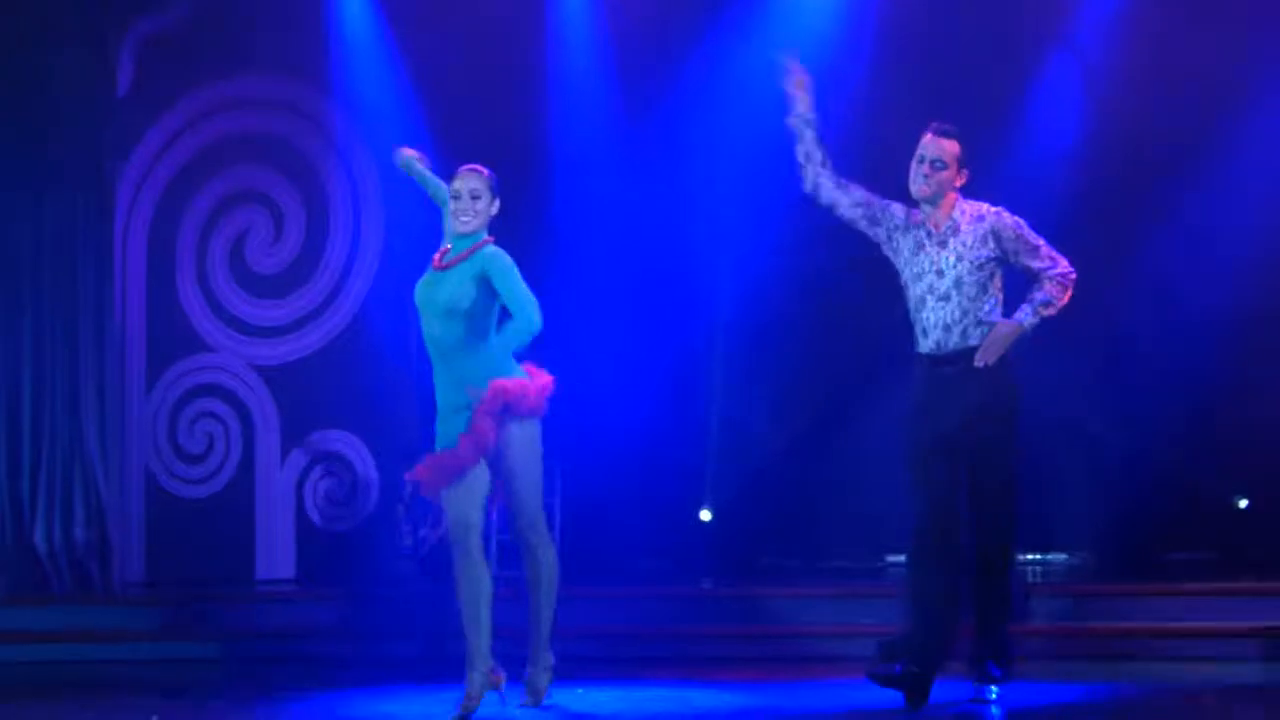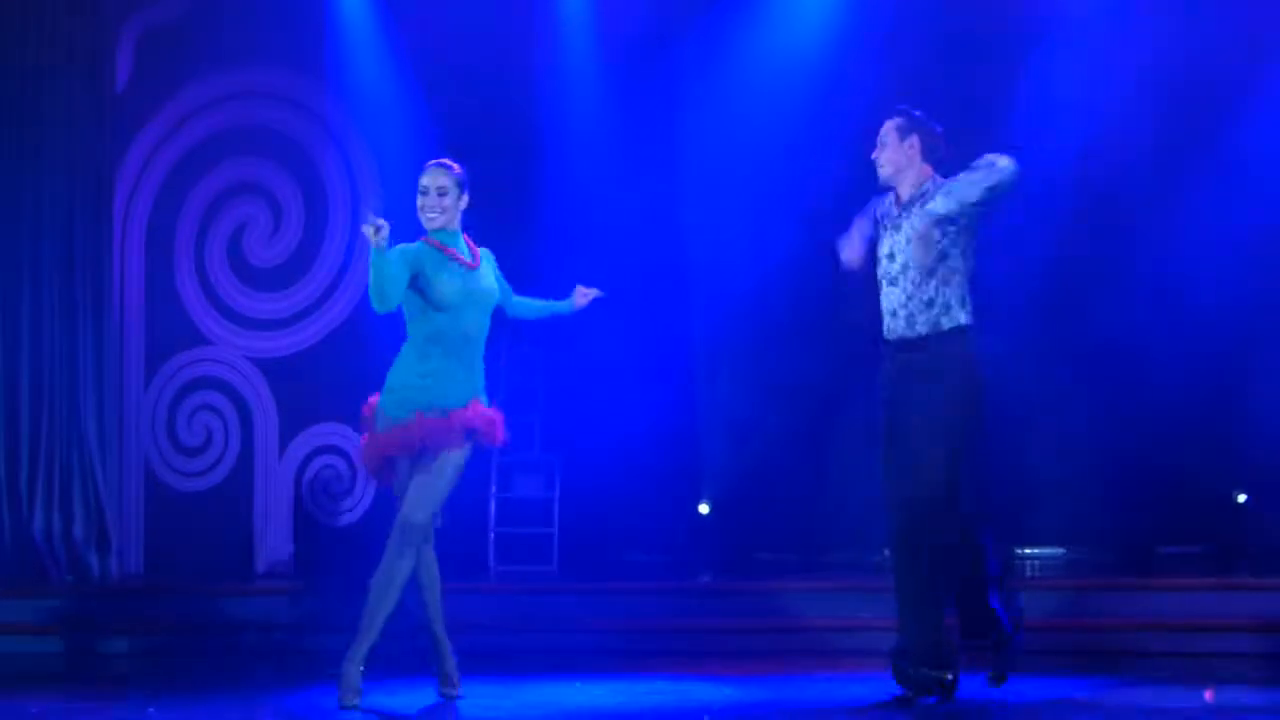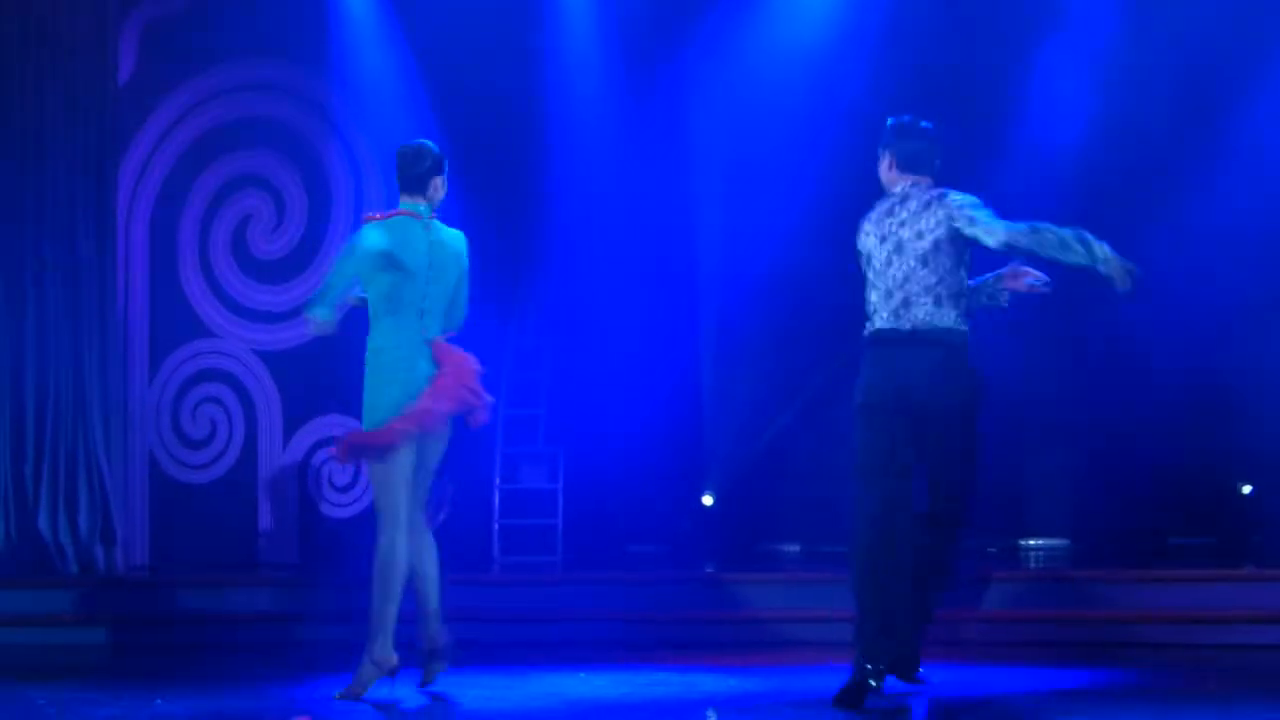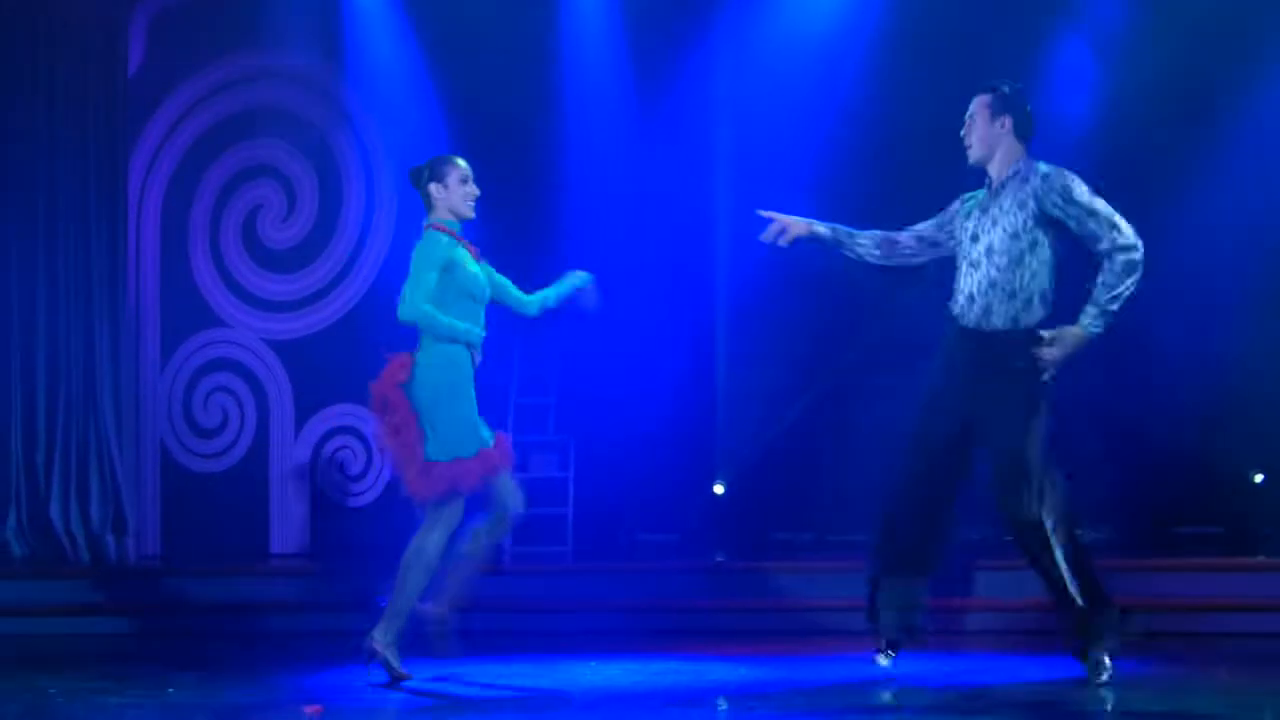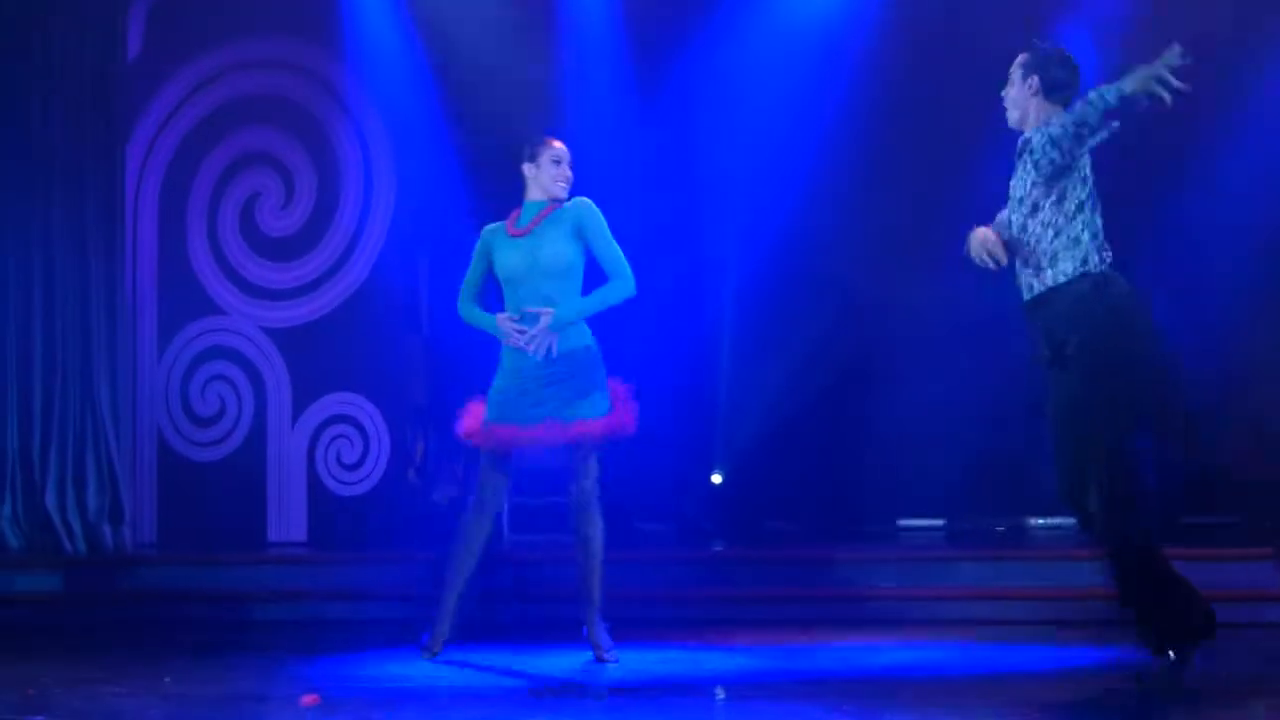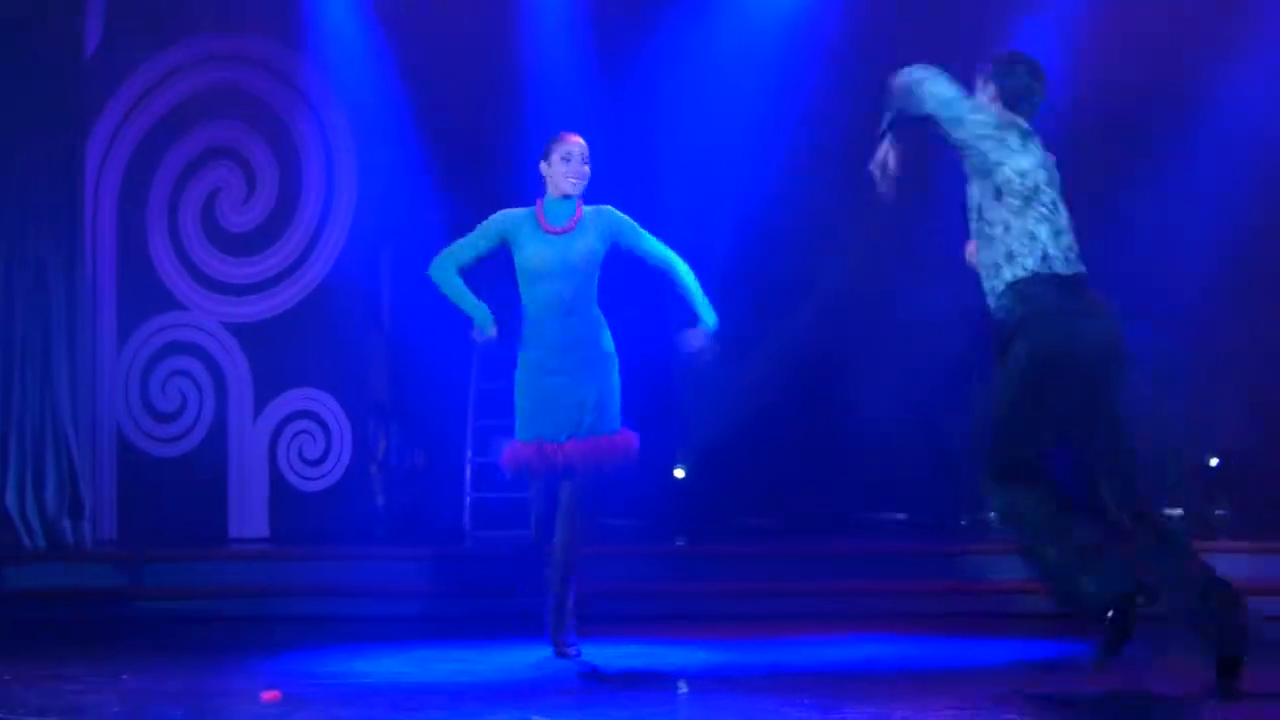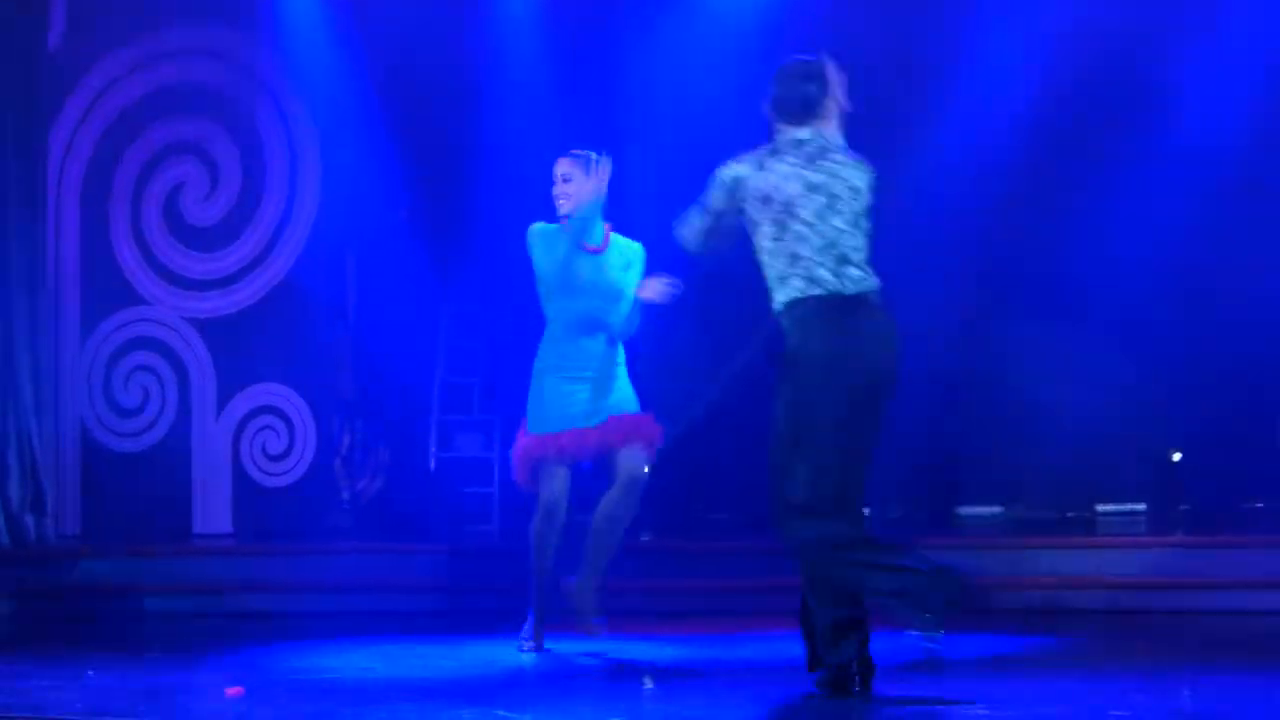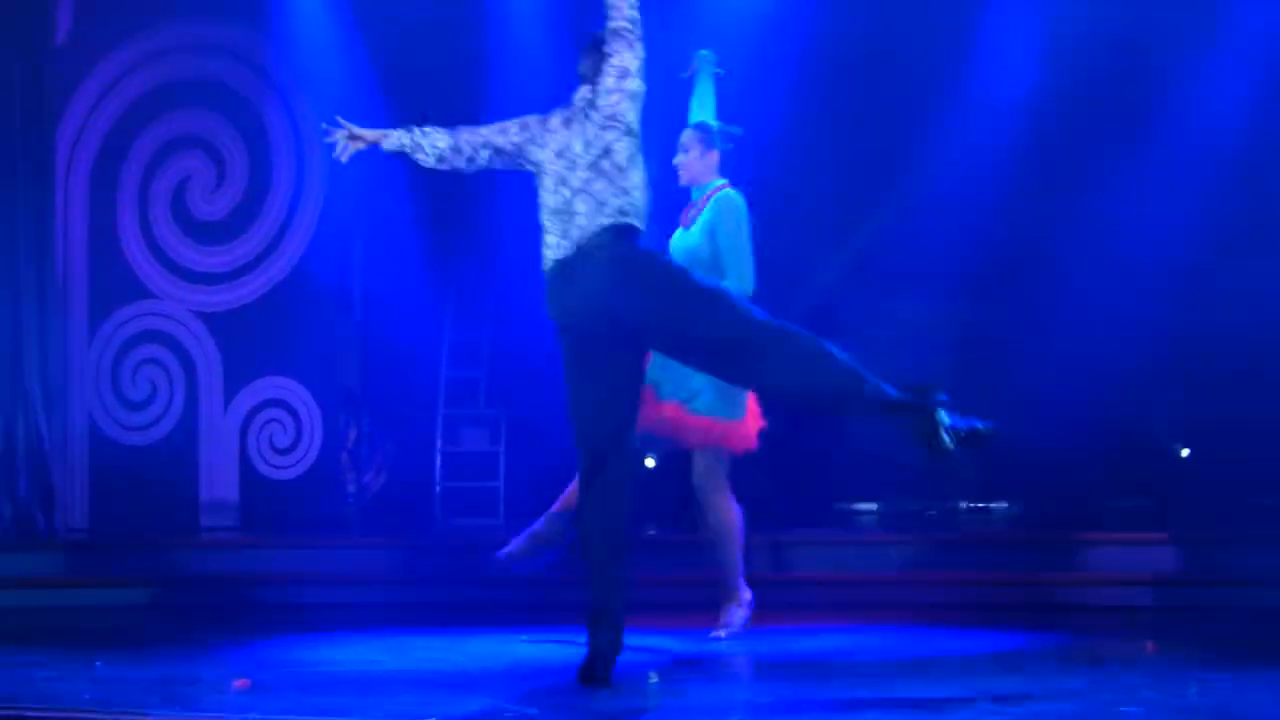
dt=0.4s
person 1, frame 1
left shoulder: (992, 222)
right shoulder: (893, 225)
left elbow: (1059, 274)
right elbow: (820, 185)
left wrist: (1016, 324)
right wrist: (802, 113)
left hip: (984, 381)
right hip: (932, 384)
left knee: (991, 523)
right knee: (935, 523)
left ankle: (990, 658)
right ankle: (919, 657)
person 1, frame 2
left shoulder: (948, 196)
right shoulder: (894, 204)
left elbow: (1000, 168)
left wrist: (941, 191)
right wrist: (860, 232)
left hip: (945, 365)
right hip: (902, 369)
left knee: (943, 503)
right knee: (909, 511)
left ankle: (988, 620)
right ankle: (928, 661)
person 1, frame 3
left shoulder: (875, 225)
right shoulder: (948, 207)
right elbow: (1008, 234)
right wrist: (1099, 253)
left hip: (883, 372)
right hip: (942, 370)
left knee: (881, 519)
right knee: (942, 514)
left ankle: (876, 665)
right ankle: (891, 658)
person 1, frame 4
left shoulder: (1050, 185)
right shoulder: (972, 207)
left elbow: (1127, 249)
right elbow: (902, 246)
left wrist: (1088, 326)
right wrist: (818, 230)
left hip: (1017, 365)
right hip: (964, 358)
left knee: (1033, 507)
right knee: (920, 491)
left ankle: (1092, 630)
right ankle: (895, 622)
person 1, frame 5
left shoulder: (1048, 143)
right shoulder: (1035, 161)
left elbow: (1076, 121)
right elbow: (1014, 232)
left wrist: (1129, 88)
right wrist: (985, 234)
left hip: (1088, 323)
right hip: (1089, 322)
left knee: (1094, 479)
left ankle: (1175, 621)
person 1, frame 6
left shoulder: (990, 139)
right shoulder: (1031, 154)
left elbow: (925, 87)
left wrist: (890, 131)
left hip: (1046, 330)
right hip: (1083, 323)
left knee: (1010, 477)
right knee: (1118, 485)
left ankle: (1110, 591)
right ankle: (1215, 621)
person 1, frame 7
left shoulder: (744, 173)
right shoulder: (855, 169)
left elbow: (693, 236)
right wrist: (835, 120)
left hip: (819, 342)
right hip: (870, 332)
left knee: (812, 506)
right knee: (830, 498)
right ankle: (840, 656)
person 1, frame 8
left shoulder: (539, 131)
right shoulder: (613, 109)
left elbow: (453, 144)
left wrist: (379, 137)
left hip: (576, 302)
right hip: (622, 273)
left knee: (604, 474)
right knee: (765, 345)
left ankle: (602, 641)
right ankle: (915, 412)
person 2, frame 1
left shoulder: (492, 260)
right shoulder: (445, 256)
left elbow: (531, 316)
right elbow: (450, 211)
left wrist: (482, 359)
right wrist: (420, 172)
left hip: (504, 401)
right hip: (457, 412)
left knee: (530, 529)
right knee: (463, 536)
left ankle: (539, 658)
right ankle: (480, 666)
person 2, frame 2
left shoulder: (483, 260)
right shoulder: (405, 257)
left elbow: (509, 304)
right elbow: (384, 302)
left wrist: (566, 305)
right wrist: (376, 252)
left hip: (459, 410)
right hip: (405, 404)
left knee: (410, 530)
right knee: (414, 533)
left ankle: (355, 659)
right ankle: (440, 648)
person 2, frame 3
left shoulder: (377, 234)
right shoulder: (455, 241)
left elbow: (354, 264)
left wrist: (323, 307)
left hip: (397, 386)
right hip: (436, 385)
left knee: (394, 518)
right knee: (411, 517)
left ankle: (380, 649)
right ankle: (430, 632)
person 2, frame 4
left shoulder: (466, 254)
right shoulder: (432, 246)
left elbow: (524, 305)
right elbow: (409, 309)
left wrist: (571, 284)
right wrist: (467, 335)
left hip: (448, 395)
right hip: (440, 392)
left knee: (508, 506)
right knee: (447, 515)
left ankle: (435, 607)
right ankle: (387, 631)
person 2, frame 5
left shoulder: (581, 214)
right shoulder: (492, 237)
left elbow: (625, 283)
right elbow: (466, 304)
left wrist: (562, 317)
right wrist: (496, 324)
left hip: (577, 368)
right hip: (517, 376)
left knee: (585, 493)
right knee: (487, 494)
left ankle: (593, 617)
right ankle: (447, 610)
person 2, frame 6
left shoulder: (606, 221)
right shoulder: (512, 223)
left elbow: (670, 263)
right elbow: (442, 266)
left wrist: (706, 317)
right wrist: (479, 314)
left hip: (593, 367)
right hip: (539, 368)
left knee: (575, 493)
right knee: (549, 487)
left ankle: (560, 609)
right ankle: (557, 595)
person 2, frame 7
left shoulder: (629, 251)
right shoulder: (542, 236)
left elbow: (623, 325)
right elbow: (562, 278)
right wrist: (585, 211)
left hip: (610, 383)
right hip: (557, 383)
left knee: (634, 472)
right knee: (552, 500)
left ankle: (587, 583)
right ankle: (538, 608)
person 2, frame 8
left shoulder: (728, 203)
right shoulder: (698, 203)
left elbow: (741, 285)
right elbow: (702, 121)
right wrist: (703, 76)
right hip: (676, 352)
left knee: (708, 480)
left ankle: (736, 596)
right ankle: (553, 524)
